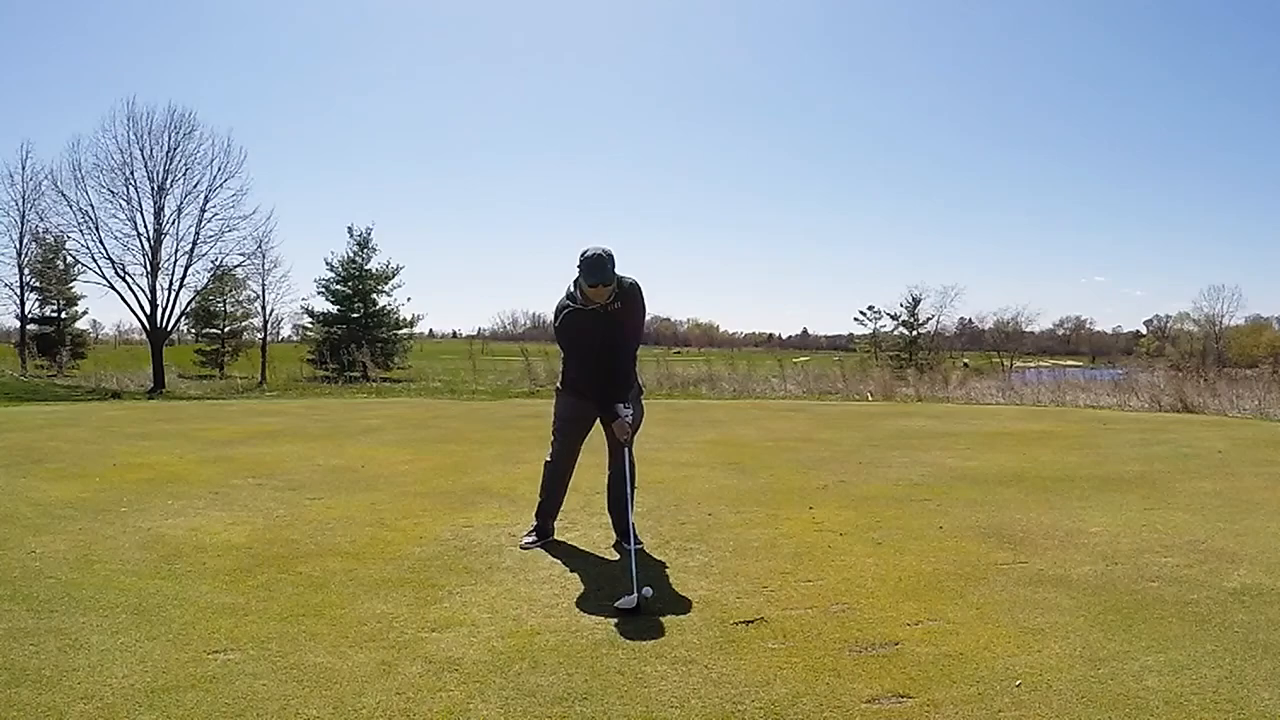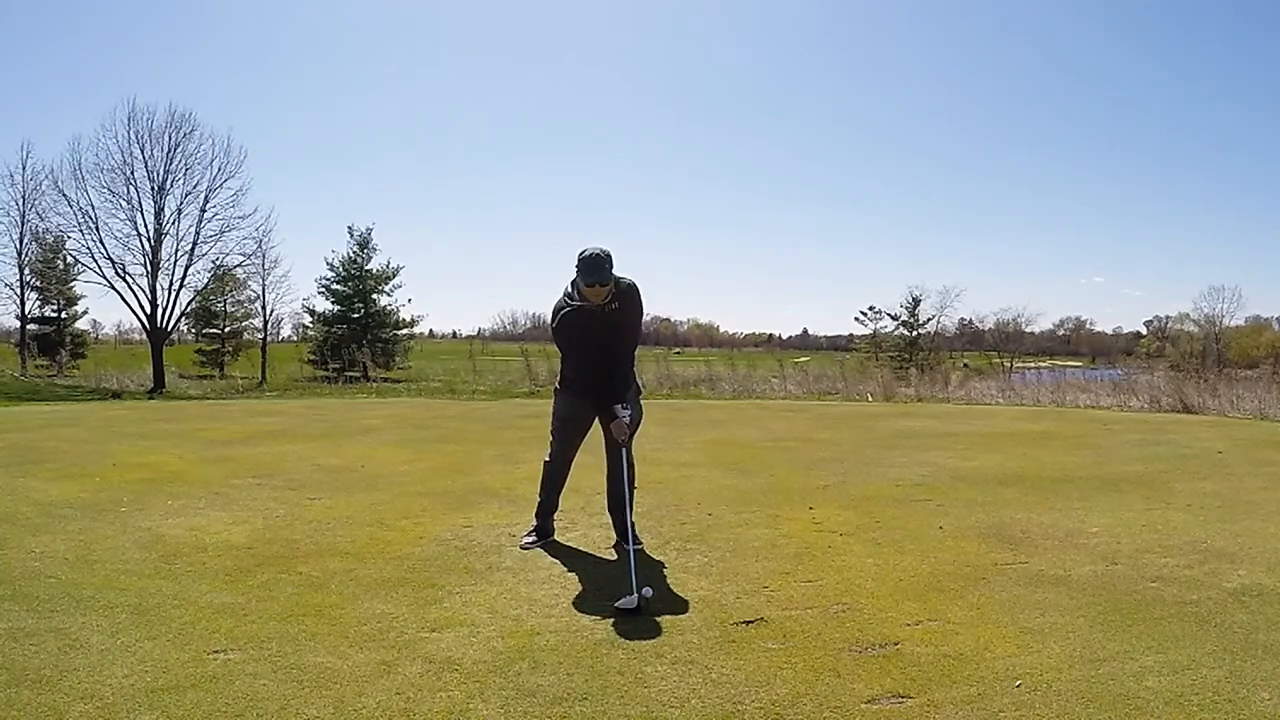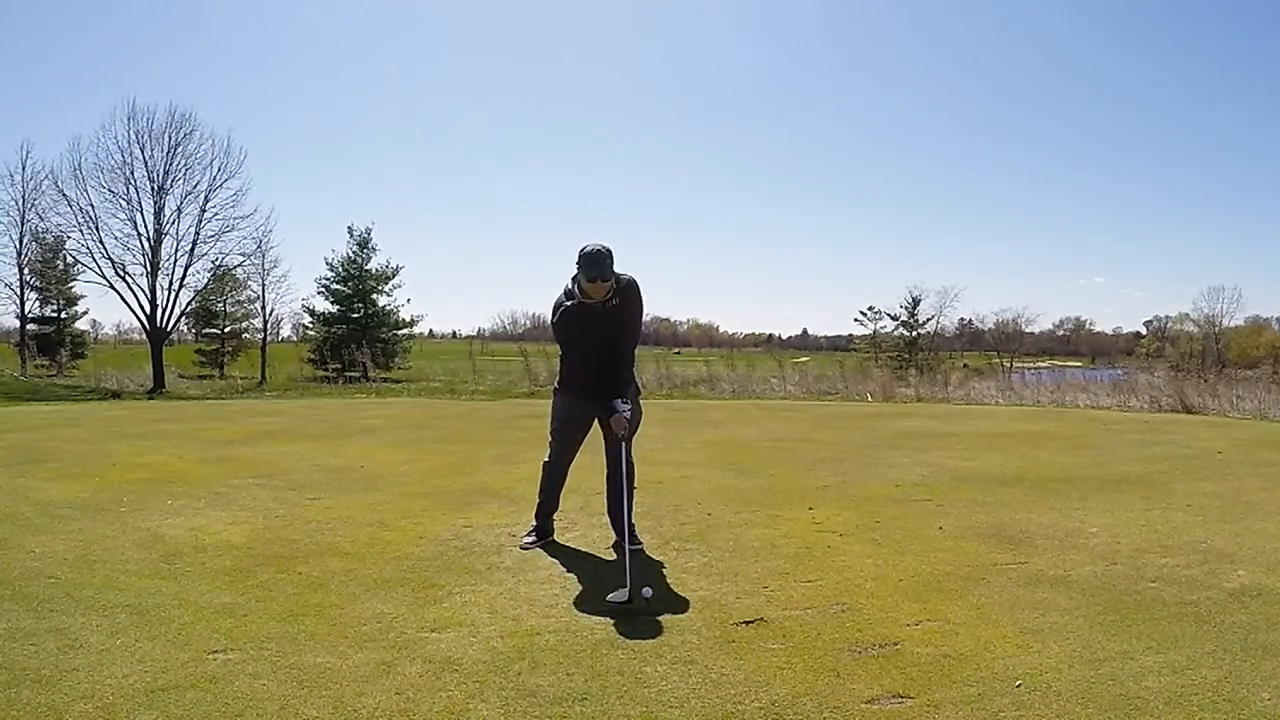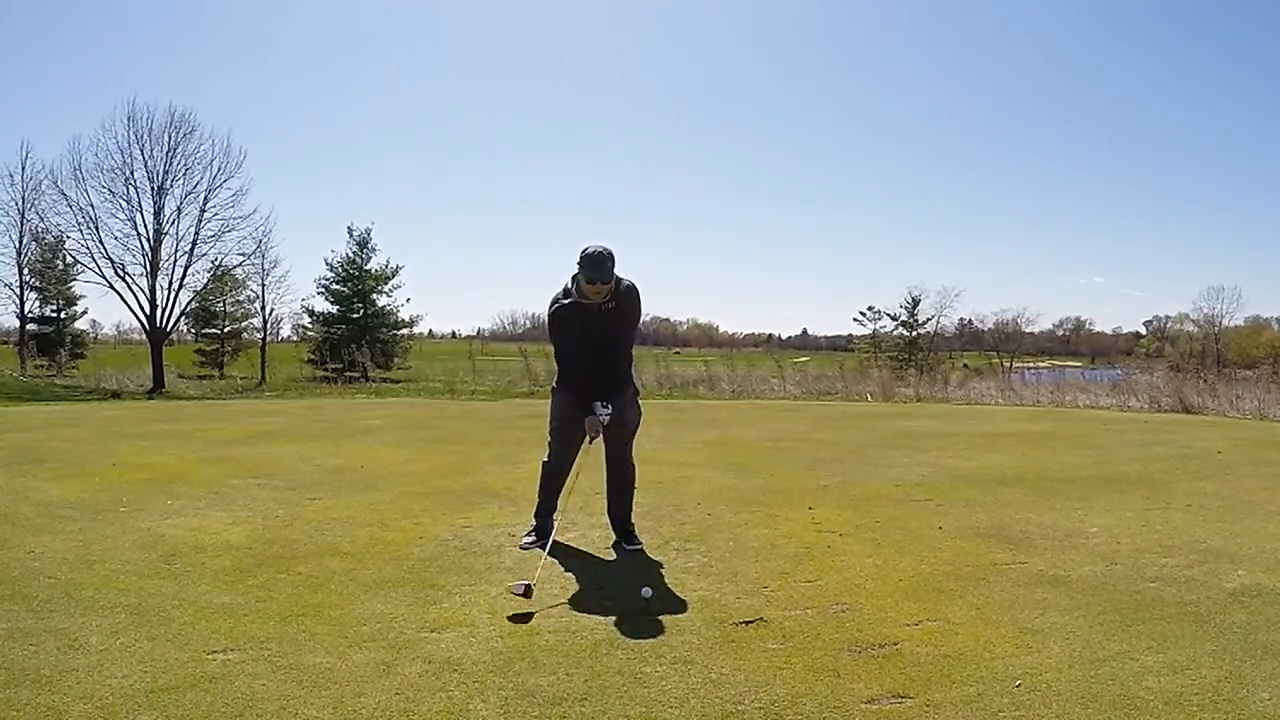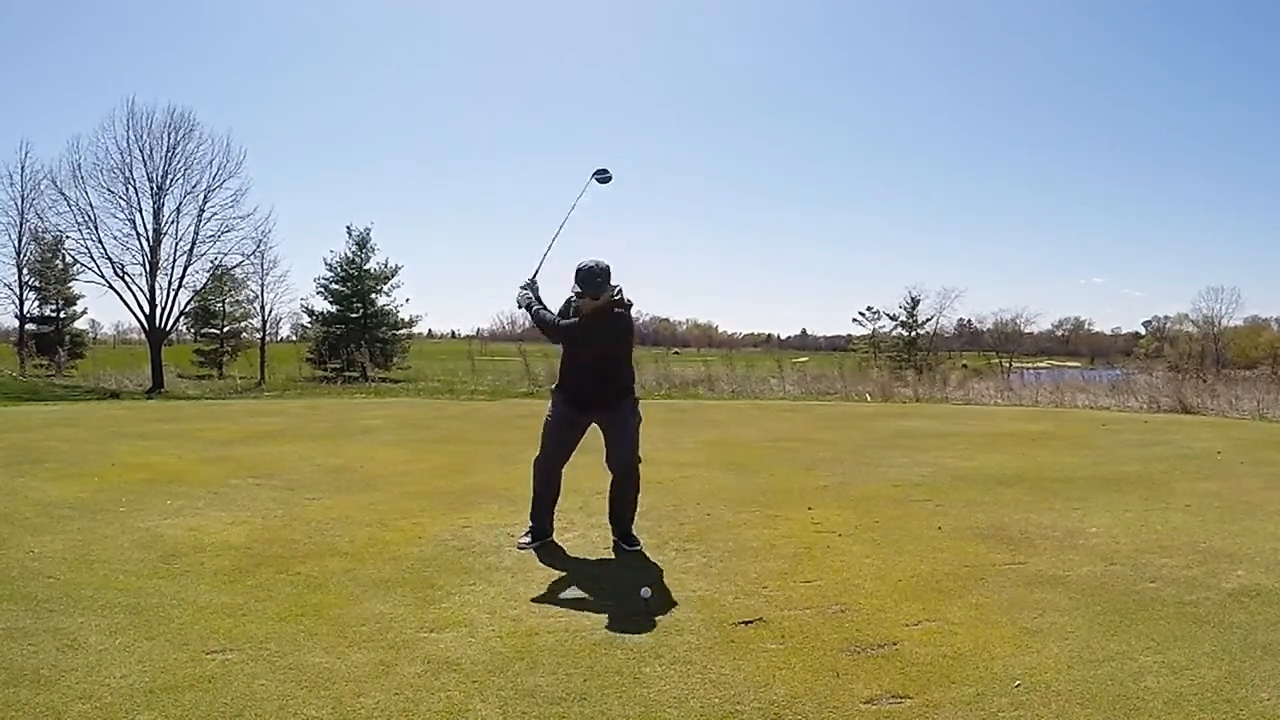
dt=1s
person 1, frame 1
left shoulder: (630, 291)
right shoulder: (567, 313)
left elbow: (630, 349)
right elbow: (584, 368)
left wrist: (623, 404)
right wrist: (612, 414)
left hip: (622, 389)
right hip: (578, 391)
left knee: (621, 458)
right knee: (560, 456)
left ankle: (623, 528)
right ankle: (543, 525)
person 1, frame 2
left shoulder: (628, 292)
right shoulder: (564, 313)
left elbow: (627, 350)
right elbow: (581, 369)
left wrist: (620, 404)
right wrist: (610, 413)
left hip: (621, 389)
right hip: (577, 391)
left knee: (621, 458)
right knee: (558, 456)
left ankle: (624, 527)
right ankle: (543, 525)
person 1, frame 3
left shoulder: (628, 289)
right shoulder: (565, 310)
left elbow: (628, 347)
right elbow: (581, 365)
left wrist: (621, 400)
right wrist: (610, 409)
left hip: (621, 389)
right hip: (576, 392)
left knee: (621, 460)
right knee: (558, 457)
left ankle: (624, 527)
right ankle: (542, 525)
person 1, frame 4
left shoulder: (627, 294)
right shoulder: (561, 308)
left elbow: (620, 352)
right elbow: (569, 364)
left wrist: (606, 403)
right wrist: (587, 410)
left hip: (617, 392)
right hip: (572, 393)
left knee: (621, 461)
right knee: (557, 459)
left ankle: (623, 528)
right ankle: (542, 525)
person 1, frame 5
left shoulder: (616, 318)
right shoulder: (575, 304)
left elbow: (556, 330)
right elbow: (560, 331)
left wrist: (529, 302)
right wrist: (535, 299)
left hip: (616, 402)
right hip: (572, 399)
left knee: (625, 466)
right knee: (547, 463)
left ankle: (623, 530)
right ankle: (540, 528)
